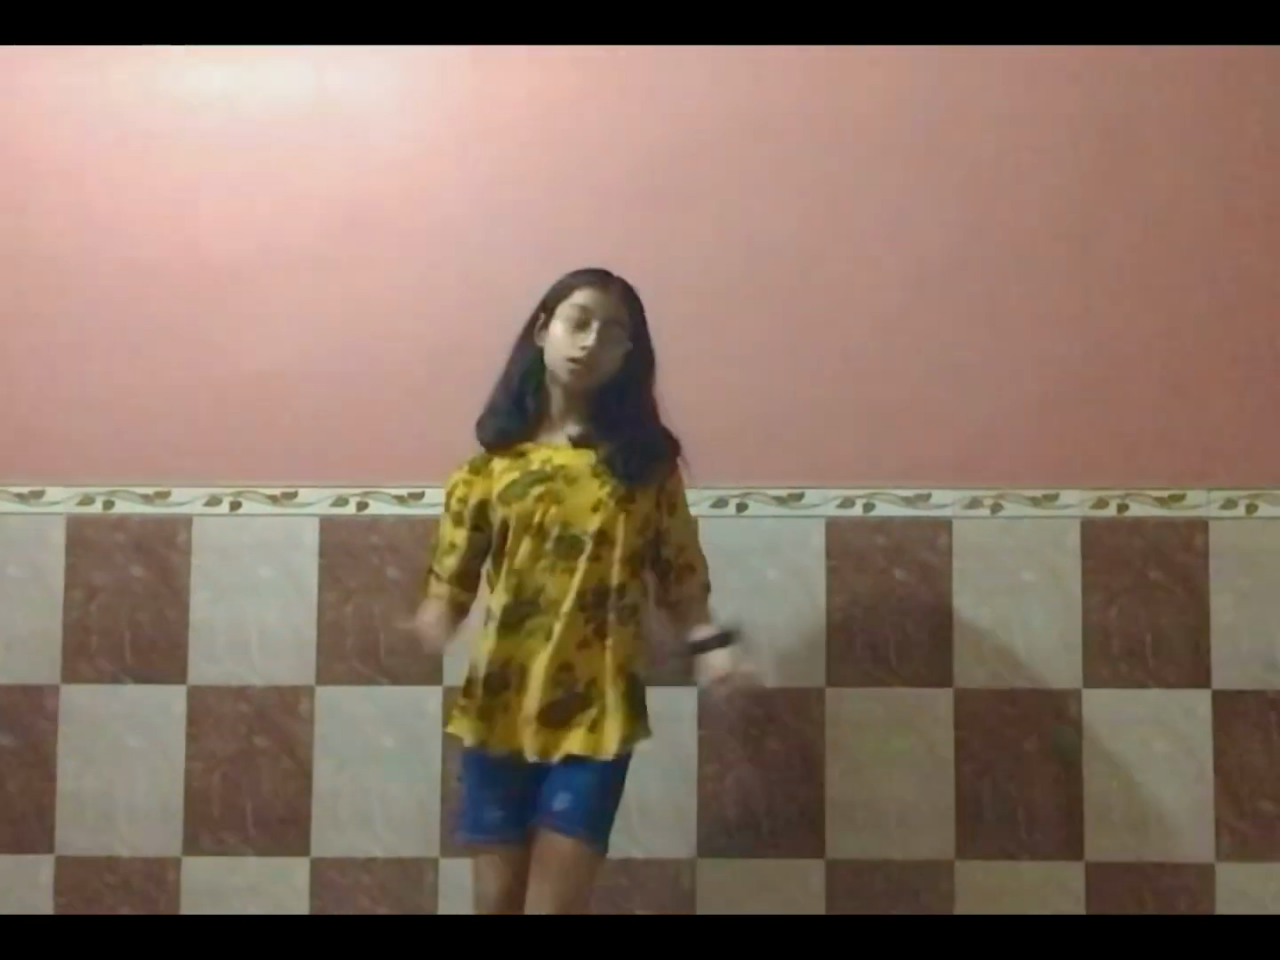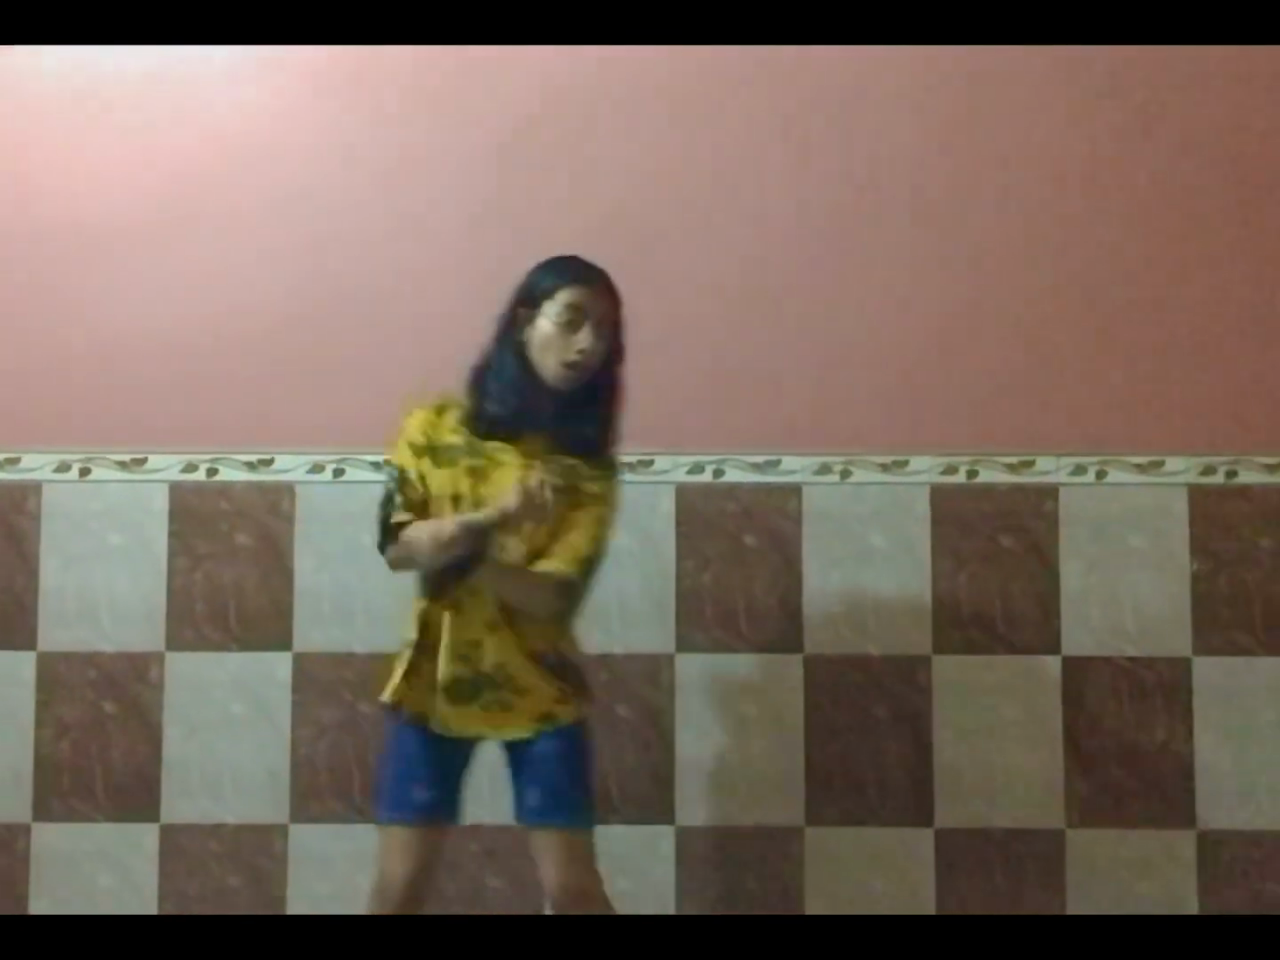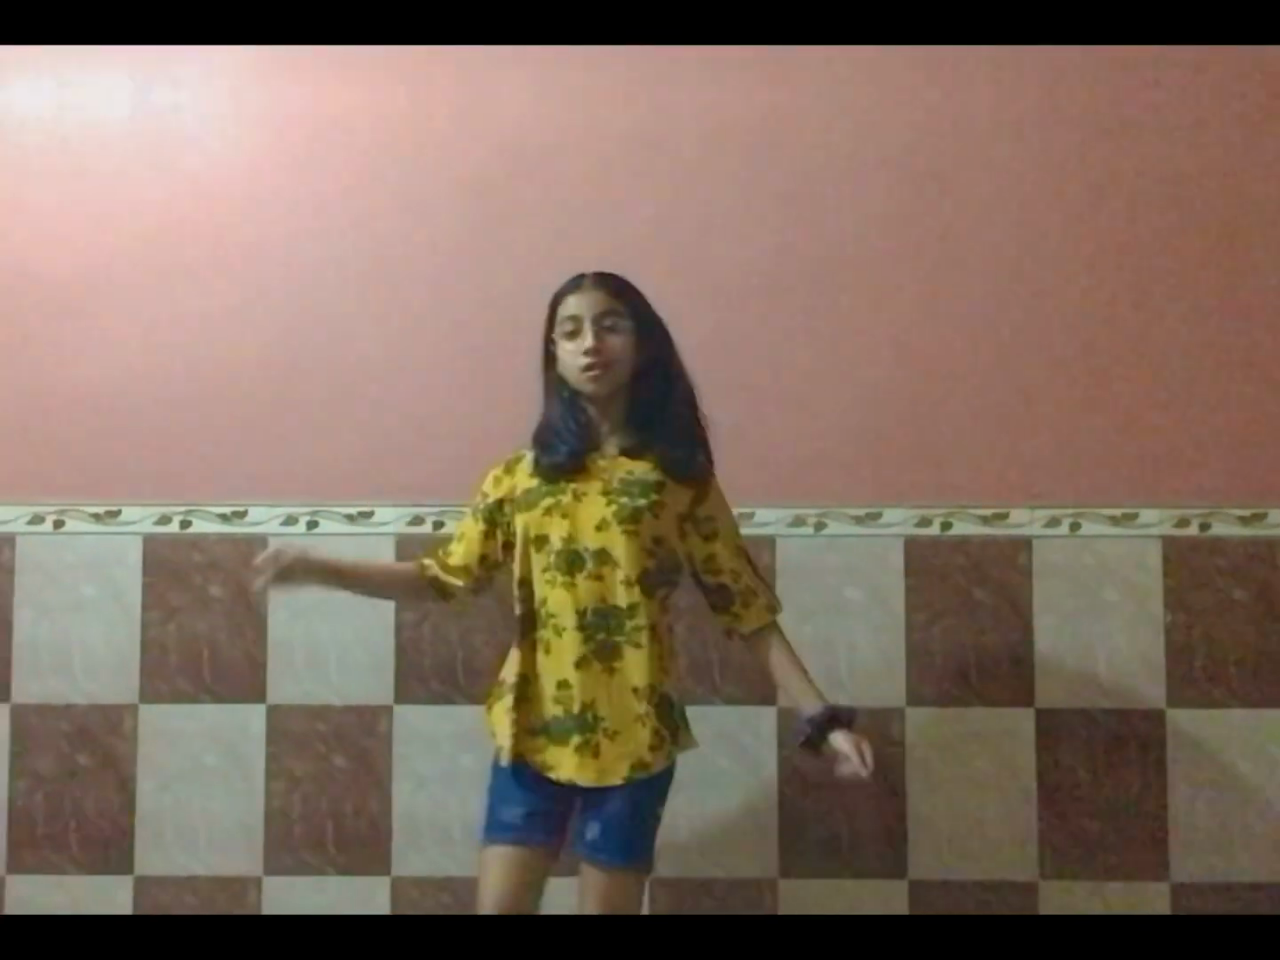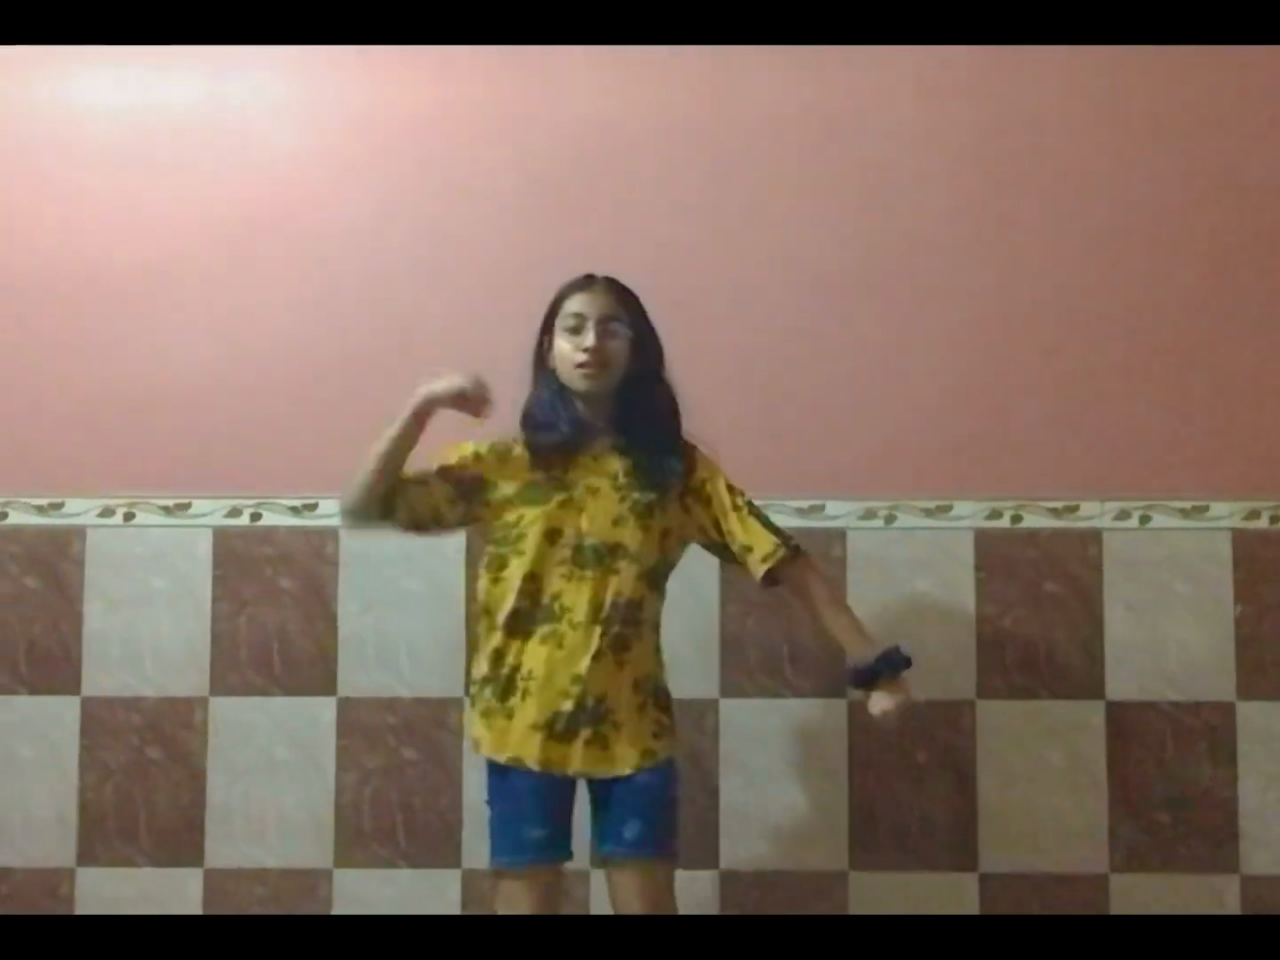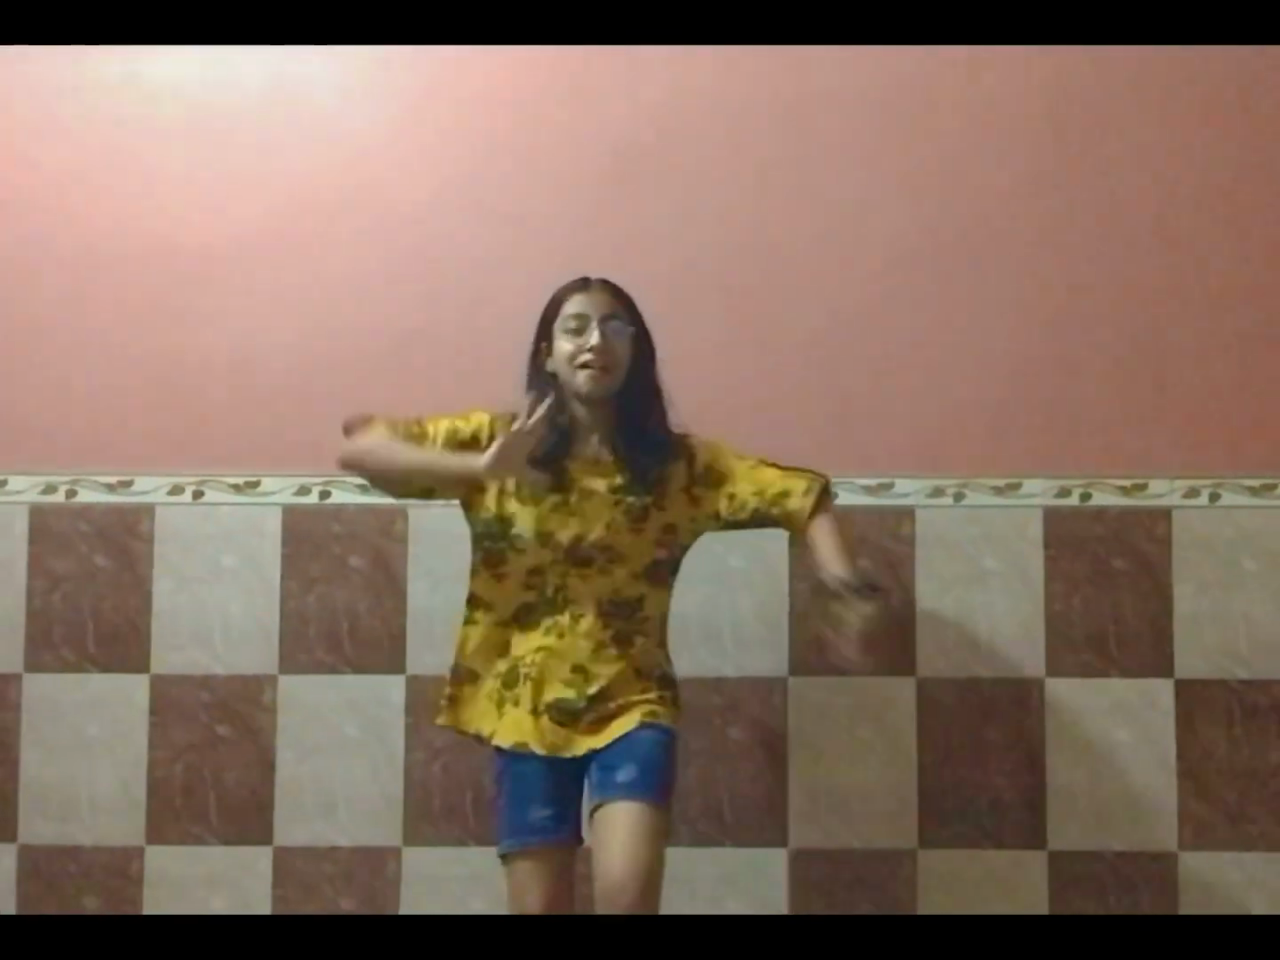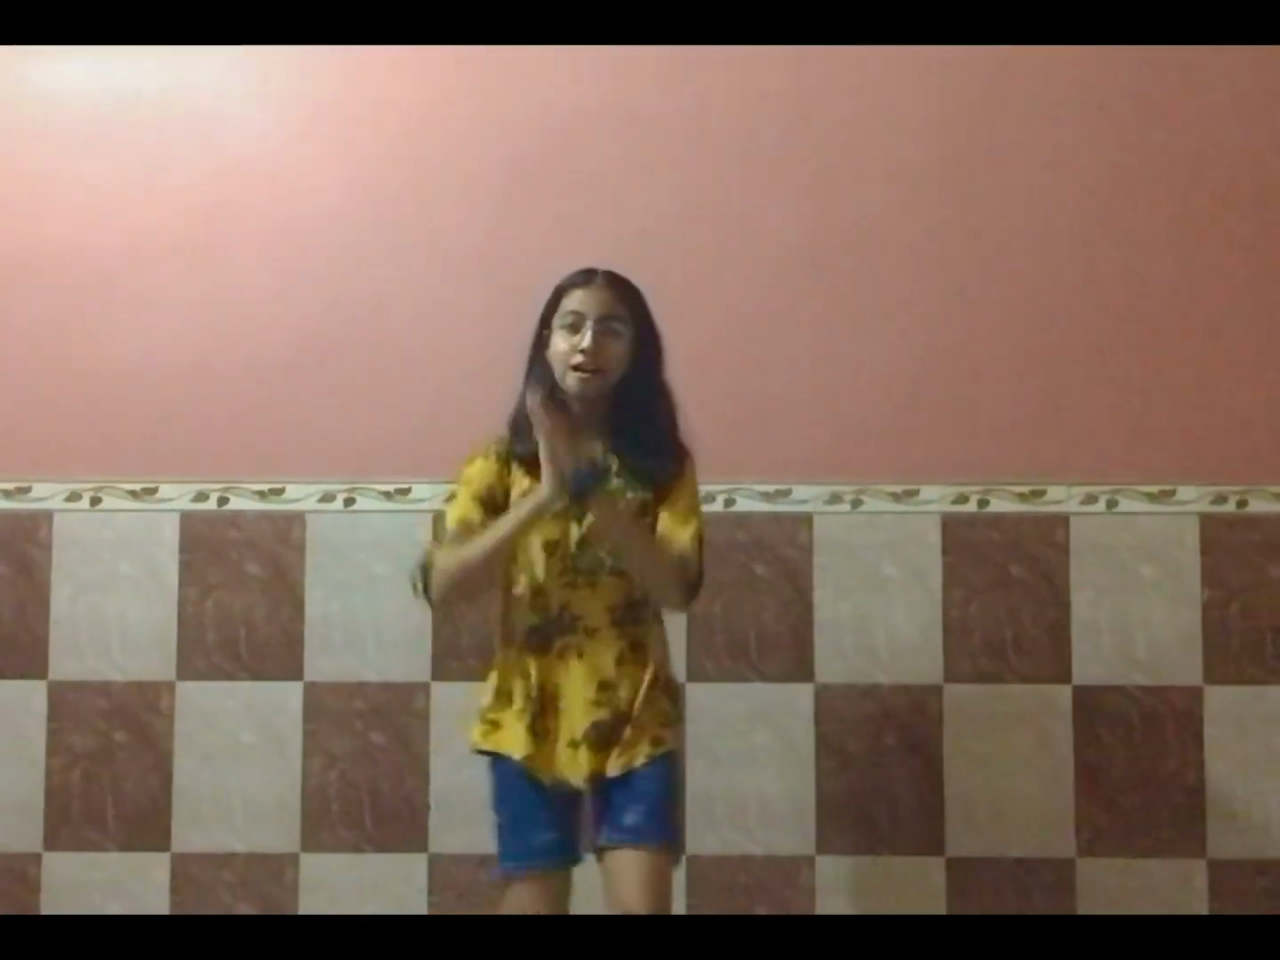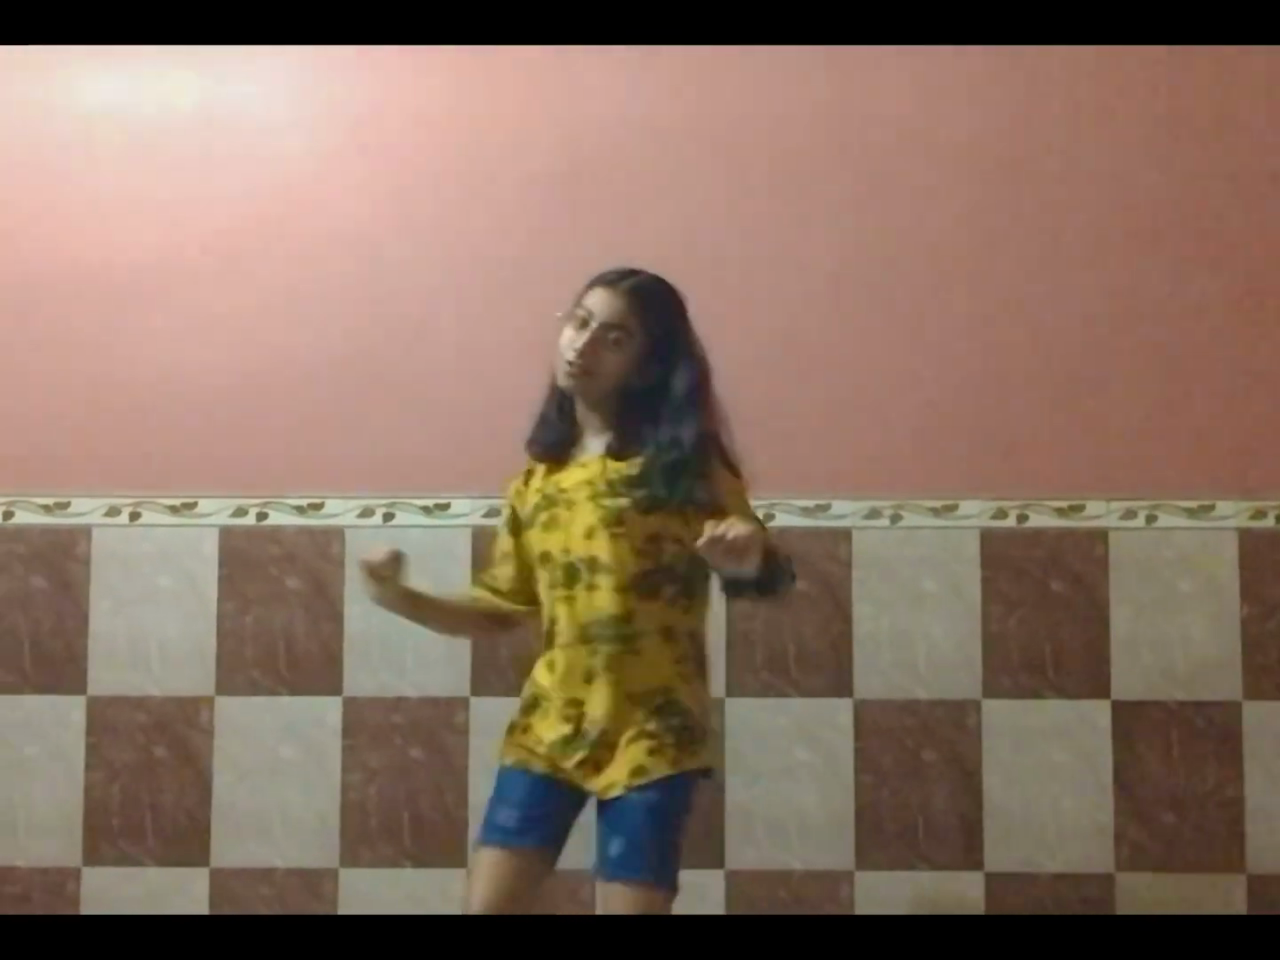
dt=0.7s
person 1, frame 1
left shoulder: (643, 457)
right shoulder: (492, 460)
left elbow: (677, 579)
right elbow: (451, 577)
left wrist: (709, 639)
right wrist: (435, 616)
left hip: (596, 707)
right hip: (500, 703)
left knee: (557, 902)
right knee: (497, 901)
person 1, frame 2
left shoulder: (588, 458)
right shoulder: (436, 425)
left elbow: (555, 595)
right elbow: (402, 545)
left wrist: (463, 560)
right wrist: (491, 515)
left hip: (537, 688)
right hip: (433, 679)
left knee: (572, 892)
right knee: (399, 884)
person 1, frame 3
left shoulder: (677, 477)
right shoulder: (523, 474)
left elbow: (749, 607)
right elbow: (438, 578)
left wrist: (822, 718)
right wrist: (312, 568)
left hip: (631, 732)
right hip: (527, 725)
left knee: (608, 918)
right knee: (502, 915)
person 1, frame 4
left shoulder: (677, 469)
right shoulder: (499, 467)
left elbow: (784, 561)
right elbow: (364, 509)
left wrist: (873, 665)
right wrist: (424, 405)
left hip: (630, 727)
right hip: (523, 720)
left knee: (648, 913)
right knee: (524, 913)
person 1, frame 5
left shoulder: (677, 463)
right shoulder: (502, 443)
left elbow: (807, 497)
right elbow: (356, 445)
left wrist: (845, 583)
right wrist: (477, 470)
left hip: (634, 704)
right hip: (529, 707)
left knee: (625, 891)
right knee: (539, 910)
person 1, frame 6
left shoulder: (662, 466)
right shoulder: (501, 464)
left elbow: (676, 589)
right elbow: (440, 584)
left wrist: (590, 483)
right wrist: (544, 498)
left hip: (638, 723)
right hip: (531, 723)
left knee: (643, 917)
right knee: (531, 917)
person 1, frame 7
left shoulder: (681, 466)
right shoulder: (536, 478)
left elbow: (760, 572)
right elbow: (497, 609)
left wrist: (754, 563)
right wrist: (399, 597)
left hip: (649, 735)
right hip: (549, 729)
left knee: (631, 912)
right knee: (487, 912)
